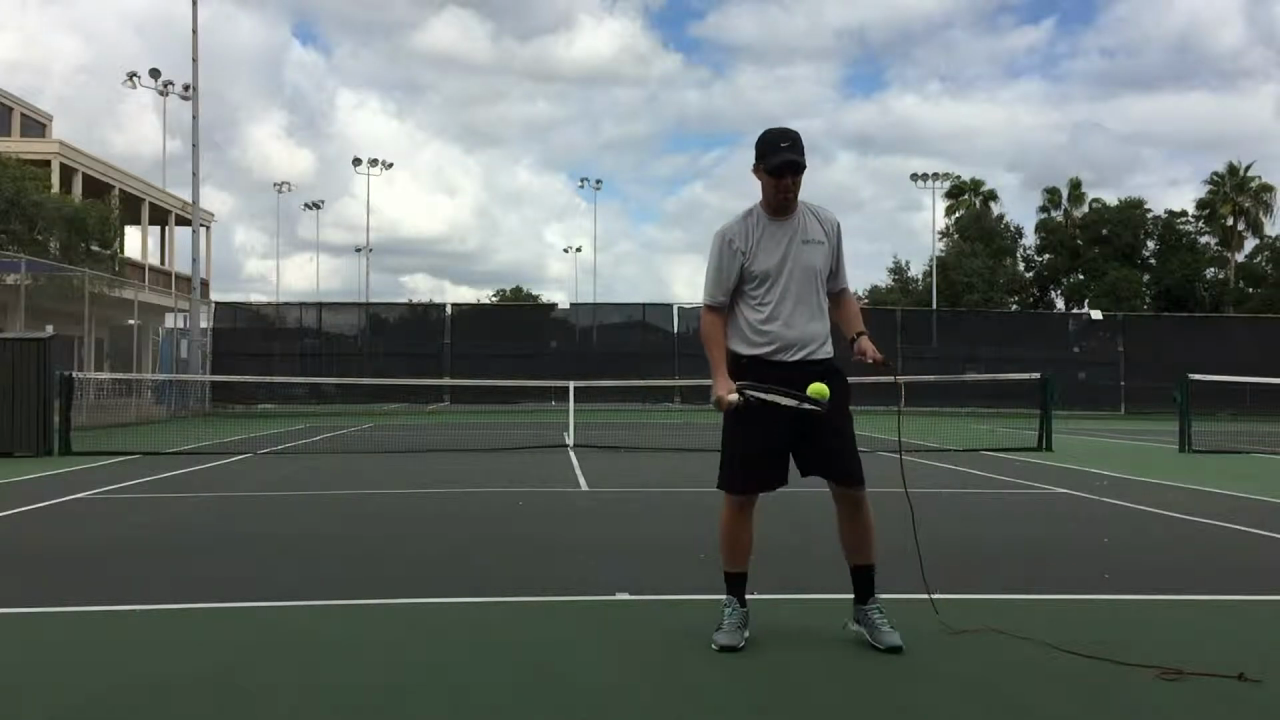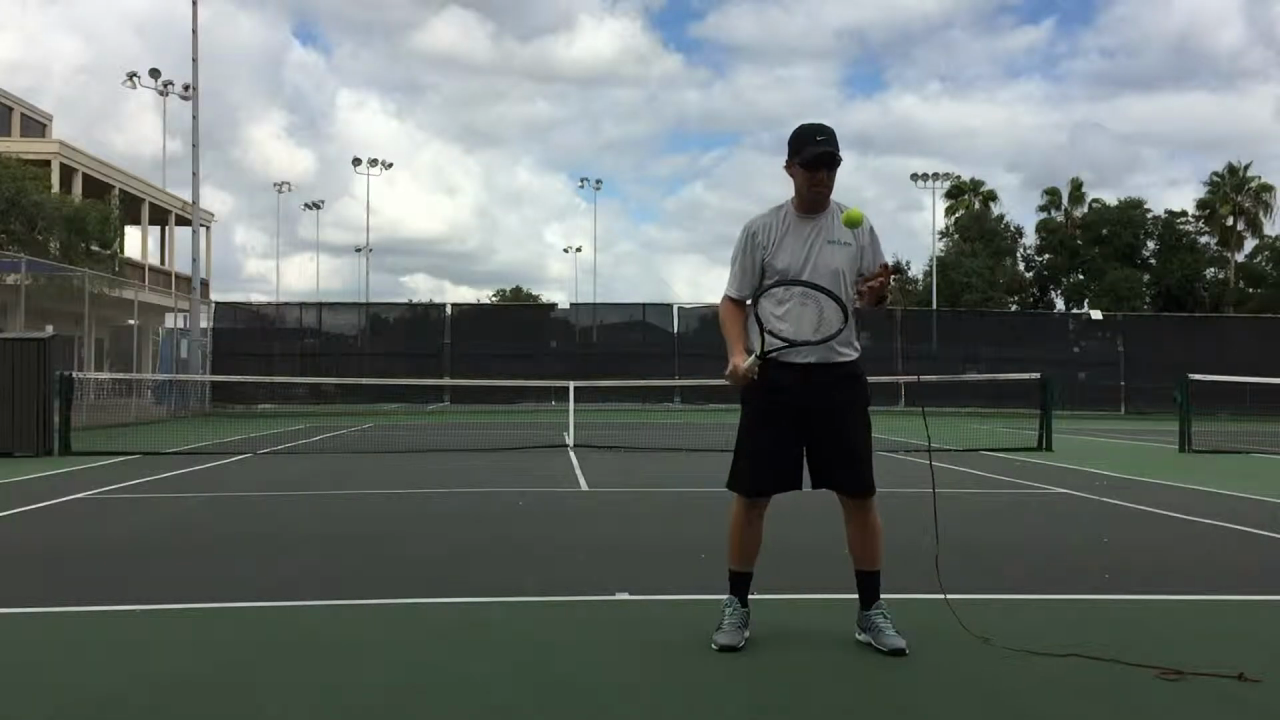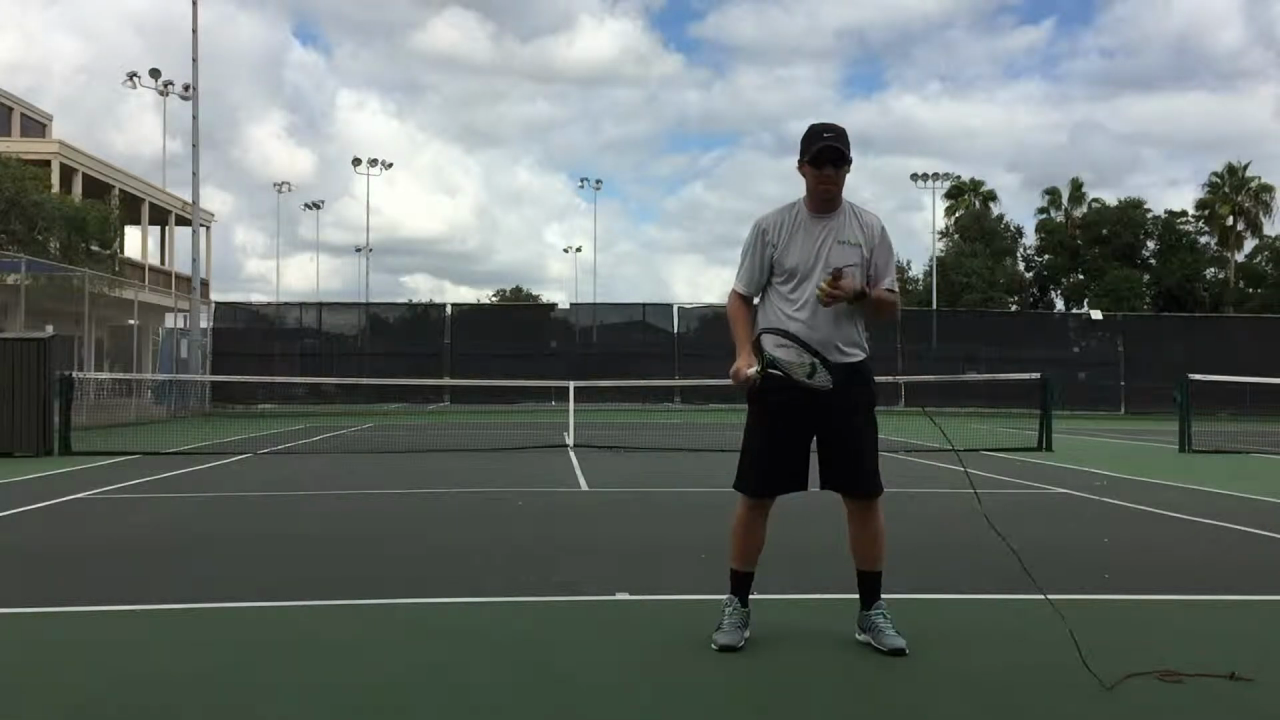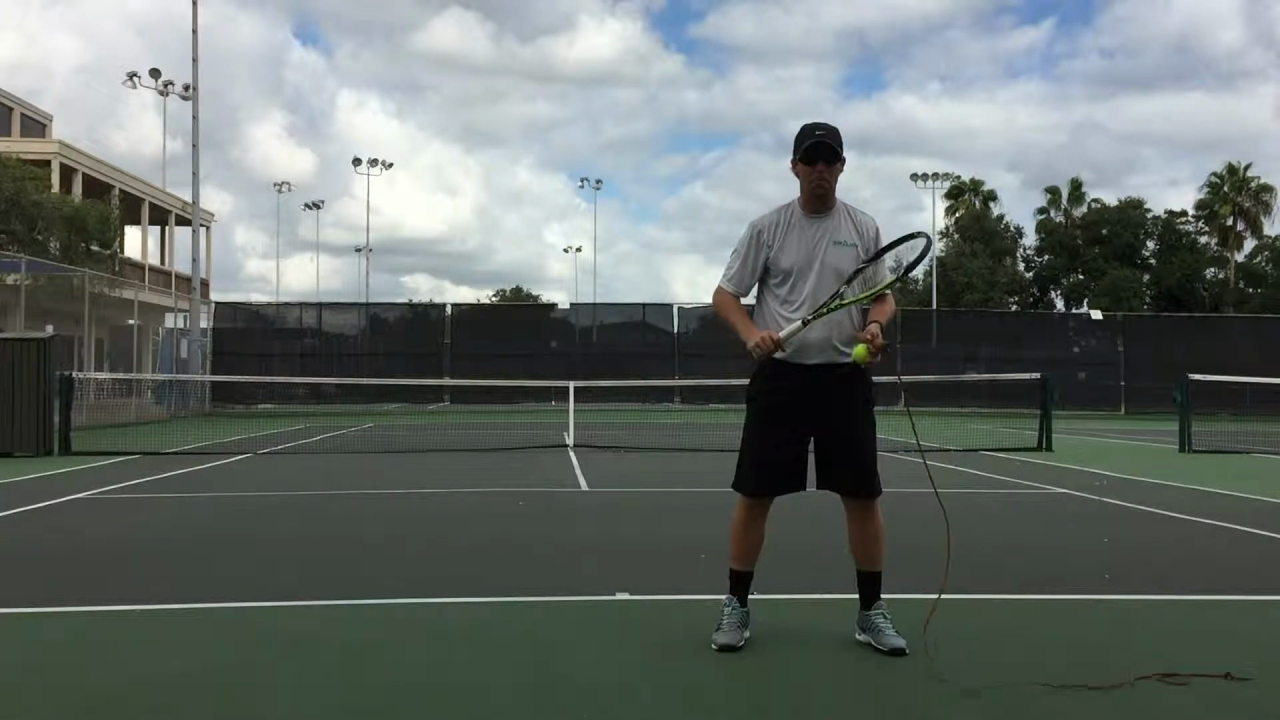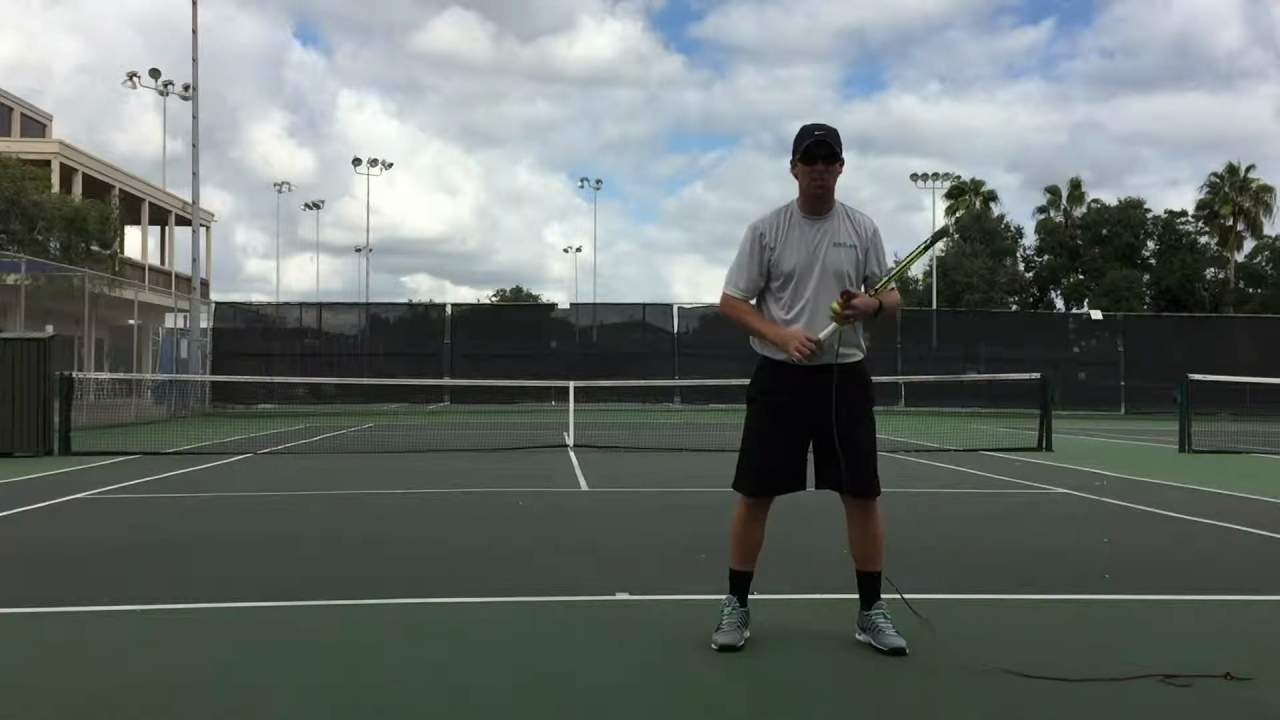
dt=0.4s
person 1, frame 1
left shoulder: (826, 225)
right shoulder: (734, 234)
right elbow: (713, 310)
left wrist: (859, 337)
right wrist: (720, 374)
left hip: (818, 372)
right hip: (756, 377)
left knee: (850, 489)
right knee: (739, 493)
left ankle: (866, 604)
right ankle: (735, 605)
person 1, frame 2
left shoulder: (858, 228)
right shoulder: (760, 229)
left elbow: (872, 296)
right elbow: (733, 300)
left wrist: (879, 292)
right wrist: (737, 352)
left hip: (840, 376)
right hip: (773, 378)
left knee: (859, 495)
right knee: (751, 495)
left ankle: (870, 610)
right ankle: (736, 605)
person 1, frame 3
left shoulder: (870, 228)
right shoulder: (771, 226)
left elbow: (890, 306)
right elbow: (740, 296)
left wrist: (859, 294)
right wrist: (744, 353)
left hip: (847, 376)
right hip: (779, 377)
left knee: (864, 495)
right knee: (756, 494)
left ankle: (871, 611)
right ankle: (737, 604)
person 1, frame 4
left shoulder: (864, 227)
right shoulder: (766, 227)
left elbow: (883, 296)
right elbow: (725, 293)
left wrist: (876, 325)
right wrist: (751, 332)
left hip: (845, 377)
right hip: (780, 376)
left knee: (863, 495)
right knee: (754, 494)
left ankle: (871, 610)
right ankle: (737, 604)
person 1, frame 5
left shoulder: (862, 229)
right shoulder: (766, 229)
left elbow: (891, 296)
right elbow: (731, 301)
left wrist: (871, 304)
right wrist: (781, 335)
left hip: (845, 376)
right hip: (779, 377)
left knee: (862, 494)
right knee: (754, 494)
left ankle: (871, 610)
right ankle: (736, 605)
